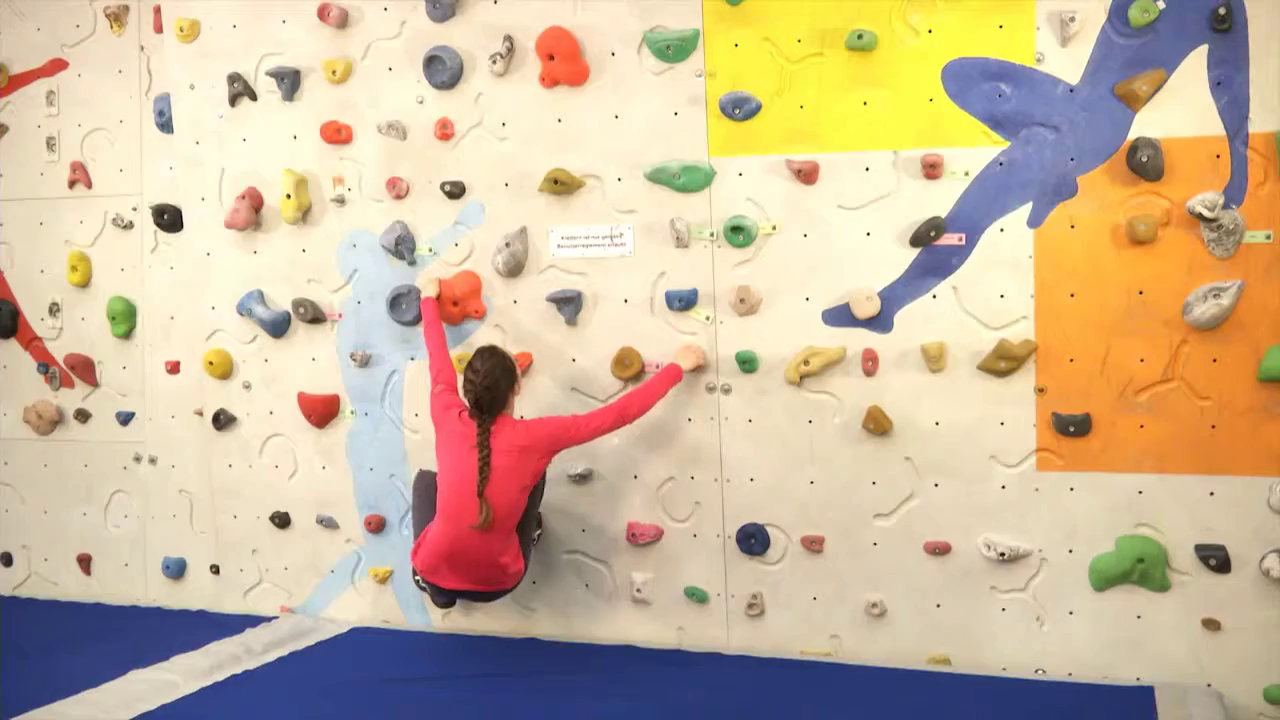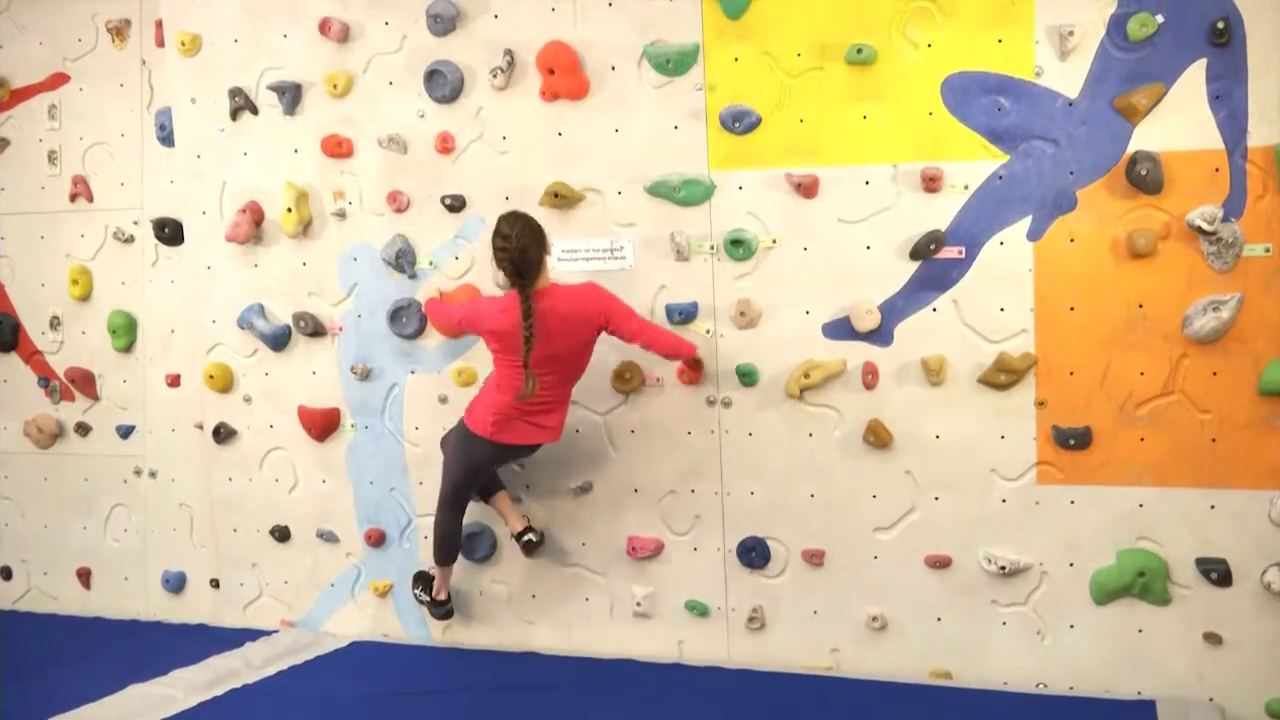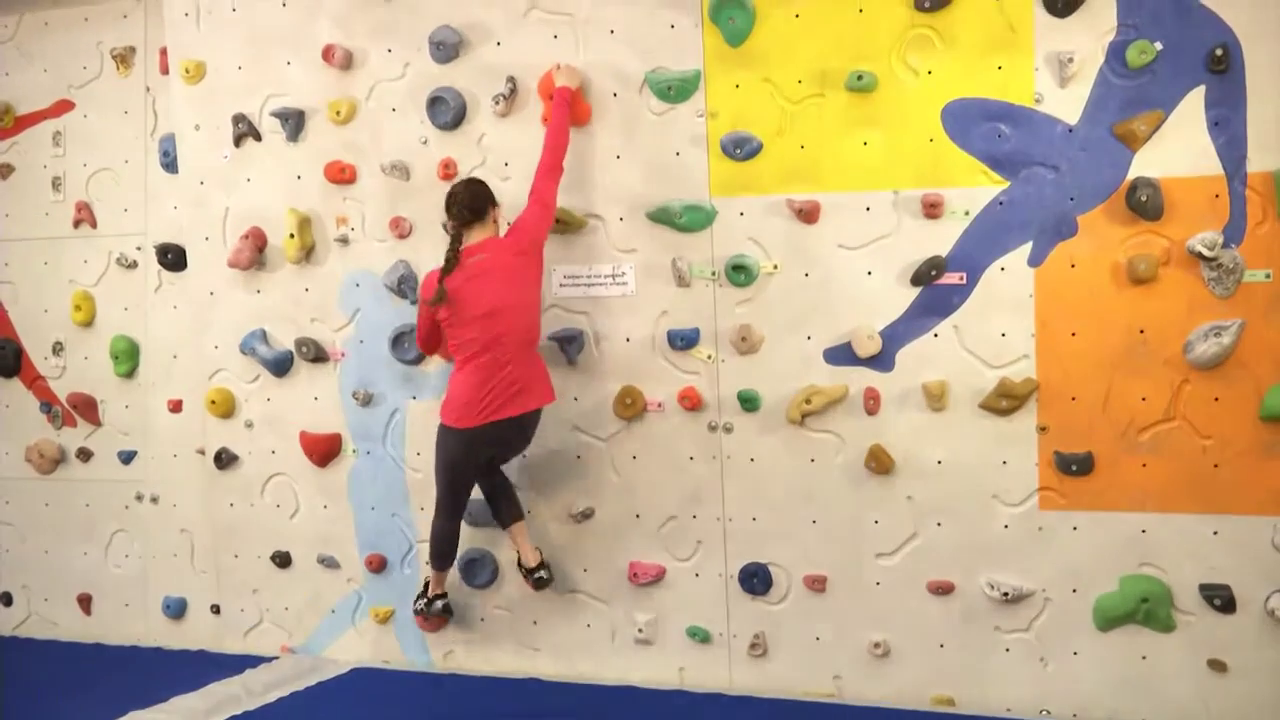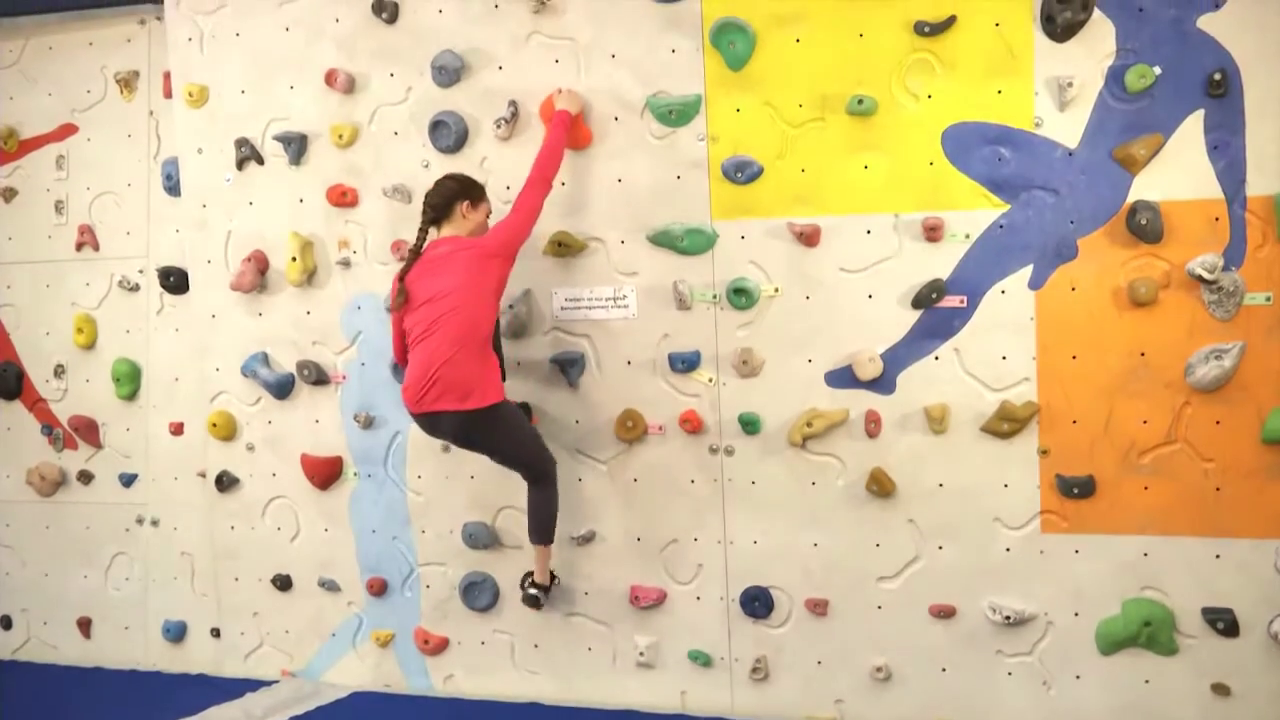
dt=1s
person 1, frame 1
left shoulder: (449, 421)
right shoulder: (536, 437)
left elbow: (439, 359)
right elbow: (620, 414)
left wrist: (429, 297)
right wrist: (676, 367)
left hip: (441, 572)
right hip: (499, 582)
left knee: (425, 481)
person 1, frame 2
left shoulder: (491, 313)
right shoulder: (587, 301)
left elbow: (449, 320)
right elbow: (663, 343)
left wrist: (432, 306)
right wrist: (688, 350)
left hip: (490, 427)
right hip: (540, 433)
left knee: (451, 501)
right knee: (459, 447)
left ankle: (438, 591)
right ankle: (520, 525)
person 1, frame 3
left shoulder: (436, 284)
right shoulder: (523, 248)
left elbow: (427, 345)
right elbow: (549, 170)
right wrist: (563, 95)
left hip: (467, 419)
right hip: (523, 412)
left knee: (450, 500)
right knee: (488, 470)
left ankle: (435, 589)
right ankle: (532, 562)
person 1, frame 4
left shoulder: (408, 273)
right shoulder: (489, 251)
right elbow: (536, 188)
right wrist: (563, 115)
left hip: (421, 414)
right hip: (470, 414)
right knee: (544, 472)
left ankle: (503, 435)
right ankle: (538, 579)
